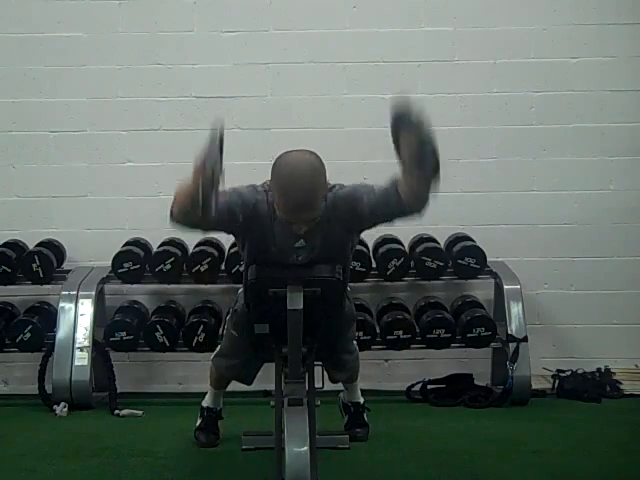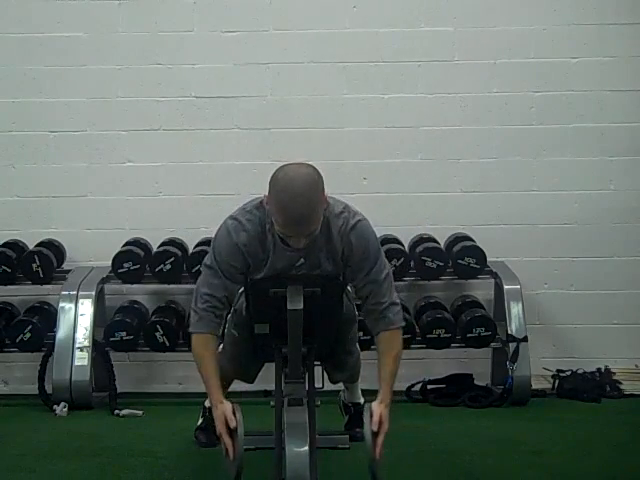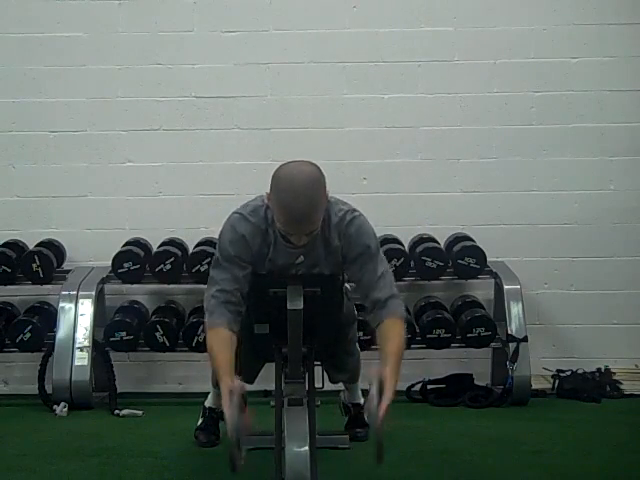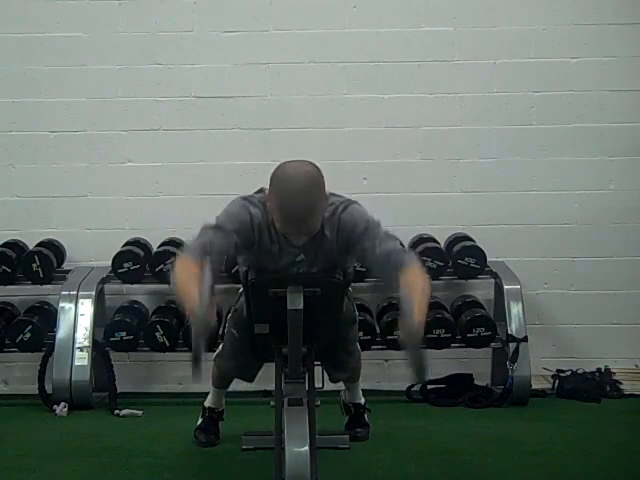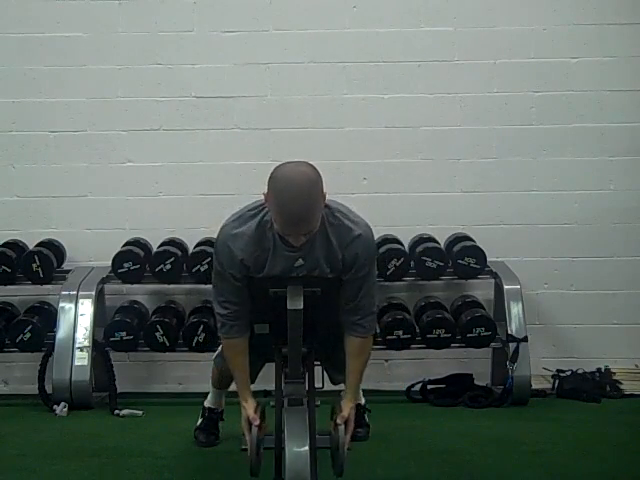
dt=1s
person 1, frame 1
left shoulder: (345, 203)
right shoulder: (249, 205)
left elbow: (406, 199)
right elbow: (183, 213)
left wrist: (415, 162)
right wrist: (198, 186)
left knee: (344, 363)
right knee: (229, 361)
left ankle: (352, 400)
right ankle: (211, 405)
person 1, frame 2
left shoulder: (353, 229)
right shoulder: (237, 231)
left elbow: (385, 311)
right elbow: (205, 312)
left wrist: (384, 398)
right wrist: (217, 401)
left knee: (345, 362)
right knee: (232, 361)
left ankle: (352, 400)
right ankle: (210, 408)
person 1, frame 3
left shoulder: (351, 226)
right shoulder: (242, 226)
left elbow: (384, 300)
right elbow: (222, 305)
left wrist: (389, 373)
right wrist: (227, 383)
left knee: (345, 363)
right knee: (230, 360)
left ankle: (353, 401)
right ankle: (214, 405)
person 1, frame 4
left shoulder: (347, 217)
right shoulder: (246, 214)
left elbow: (396, 260)
right elbow: (194, 257)
left wrist: (416, 310)
right wrist: (195, 300)
left knee: (346, 360)
right knee: (230, 360)
left ankle: (354, 401)
right ankle: (213, 406)
person 1, frame 5
left shoulder: (355, 236)
right shoulder: (235, 237)
left elbow: (359, 320)
right elbow: (232, 320)
left wrist: (350, 396)
right wrist: (245, 396)
right knee: (229, 361)
left ankle: (358, 401)
right ankle: (213, 406)
